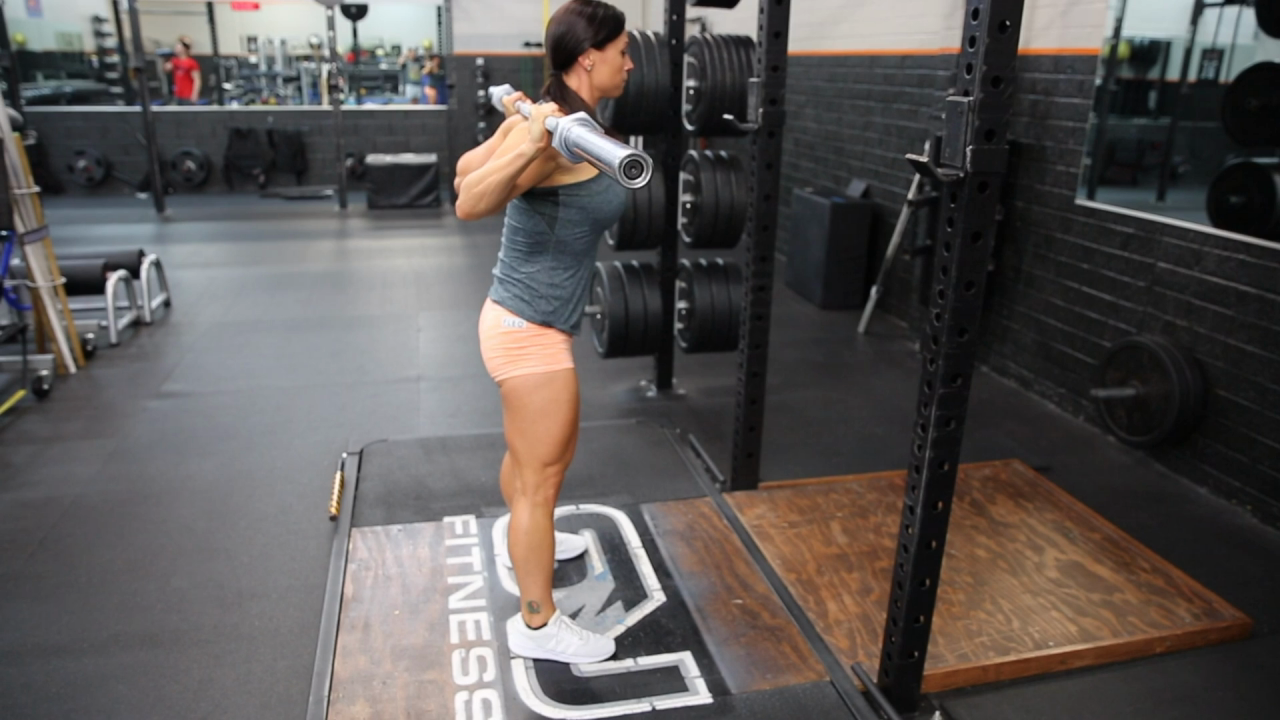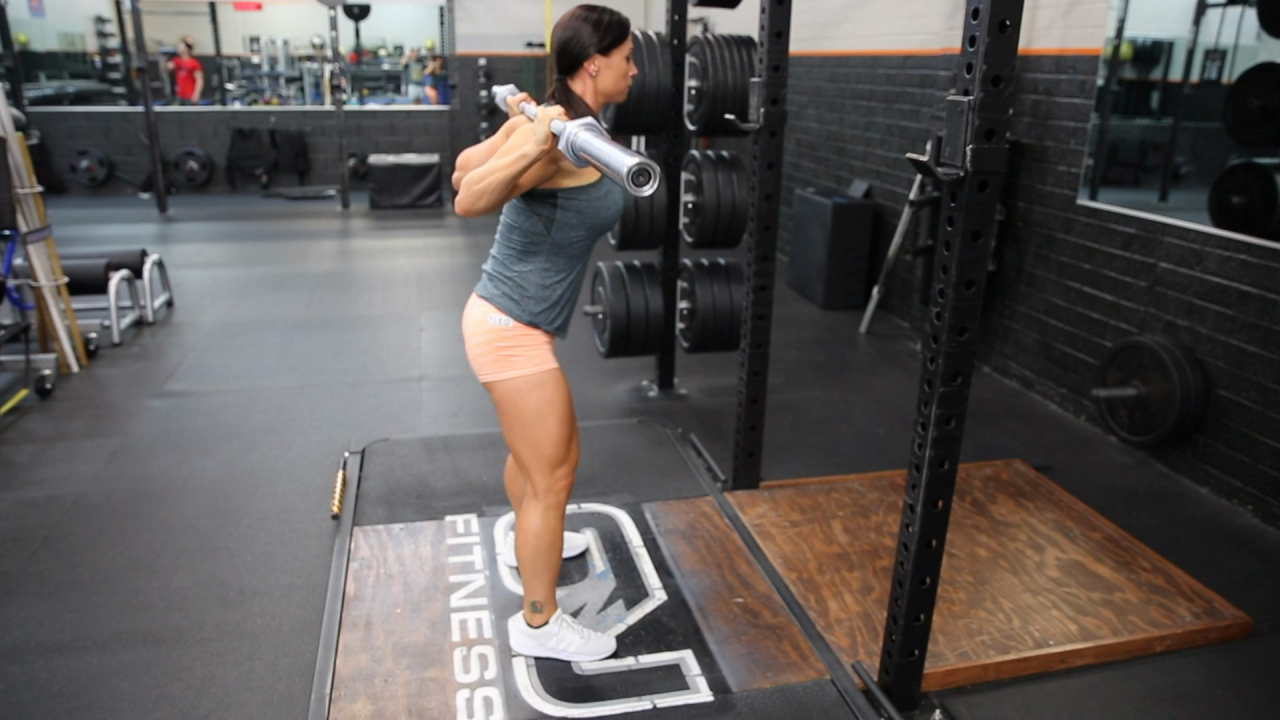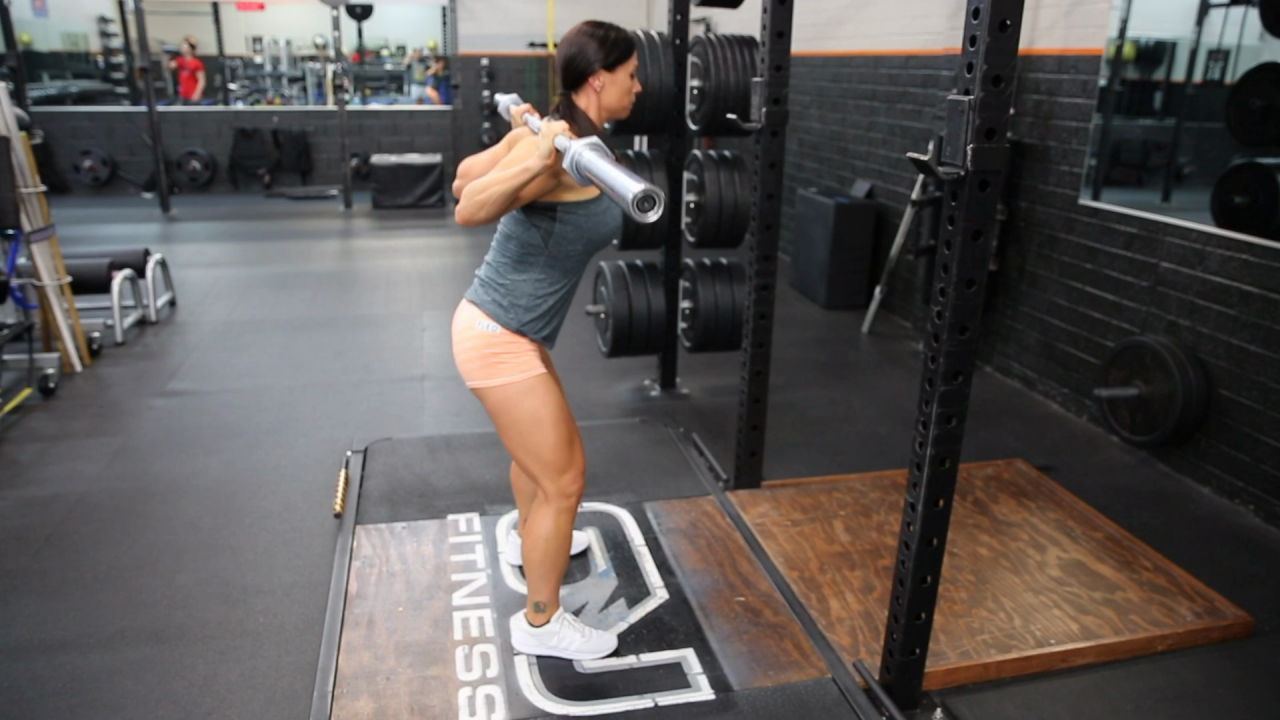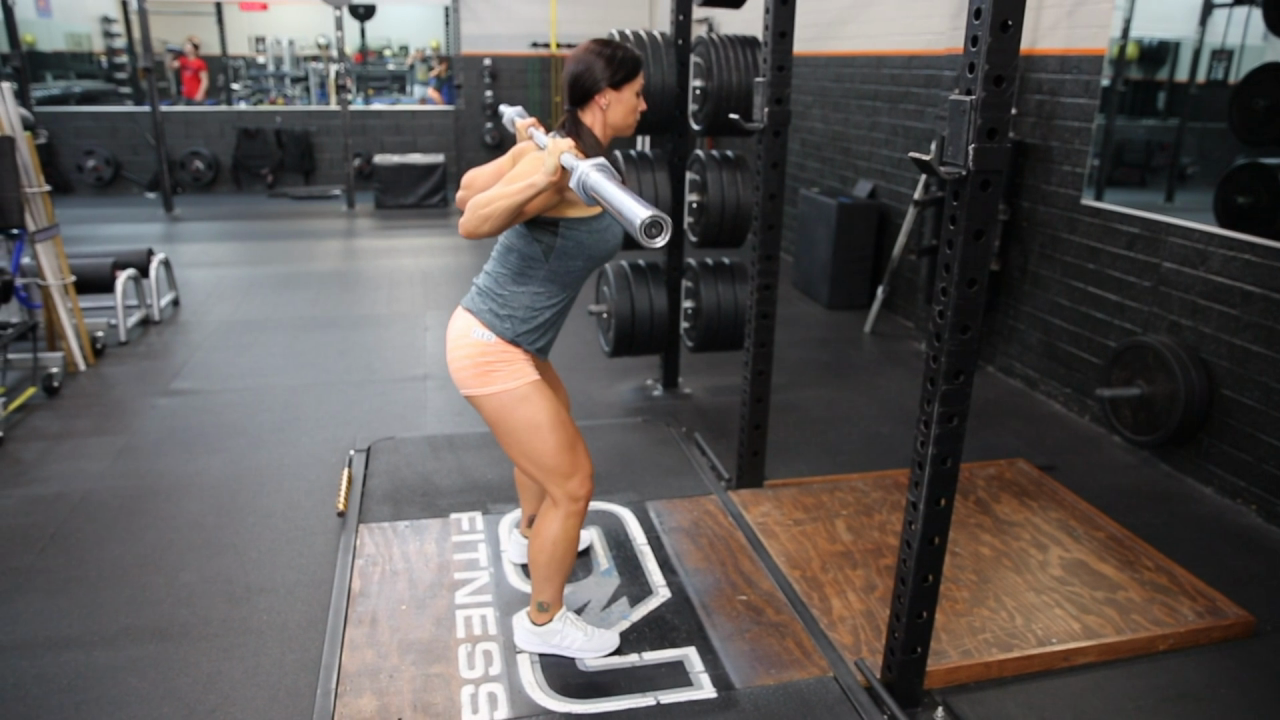
dt=0.2s
person 1, frame 1
left shoulder: (543, 118)
right shoulder: (562, 135)
left elbow: (463, 175)
right elbow: (469, 205)
left wrist: (513, 125)
right wrist: (528, 146)
left hip: (519, 317)
right hip: (532, 330)
left knee: (528, 450)
right knee: (541, 479)
left ankle: (524, 541)
right ankle: (537, 625)
person 1, frame 2
left shoulder: (543, 121)
right shoulder: (565, 138)
left elbow: (461, 170)
right elbow: (469, 200)
left wrist: (517, 124)
right wrist: (532, 149)
left hip: (506, 316)
right hip: (515, 329)
left knee: (533, 447)
right knee: (551, 479)
left ankle: (525, 540)
right ankle: (539, 623)
person 1, frame 3
left shoulder: (546, 133)
right shoulder: (565, 153)
left elbow: (462, 180)
right elbow: (469, 211)
left wrist: (520, 137)
right wrist: (535, 163)
left hip: (498, 324)
right hip: (502, 339)
left knee: (540, 444)
right knee: (563, 482)
left ankle: (527, 537)
right ankle: (541, 622)
person 1, frame 4
left shoulder: (551, 150)
right shoulder: (569, 169)
left elbow: (466, 193)
right elbow: (473, 223)
left wrist: (526, 151)
right wrist: (539, 179)
left hip: (497, 334)
right hip: (494, 350)
left knee: (555, 419)
right knee: (572, 485)
left ankle: (529, 534)
right ankle: (543, 621)
